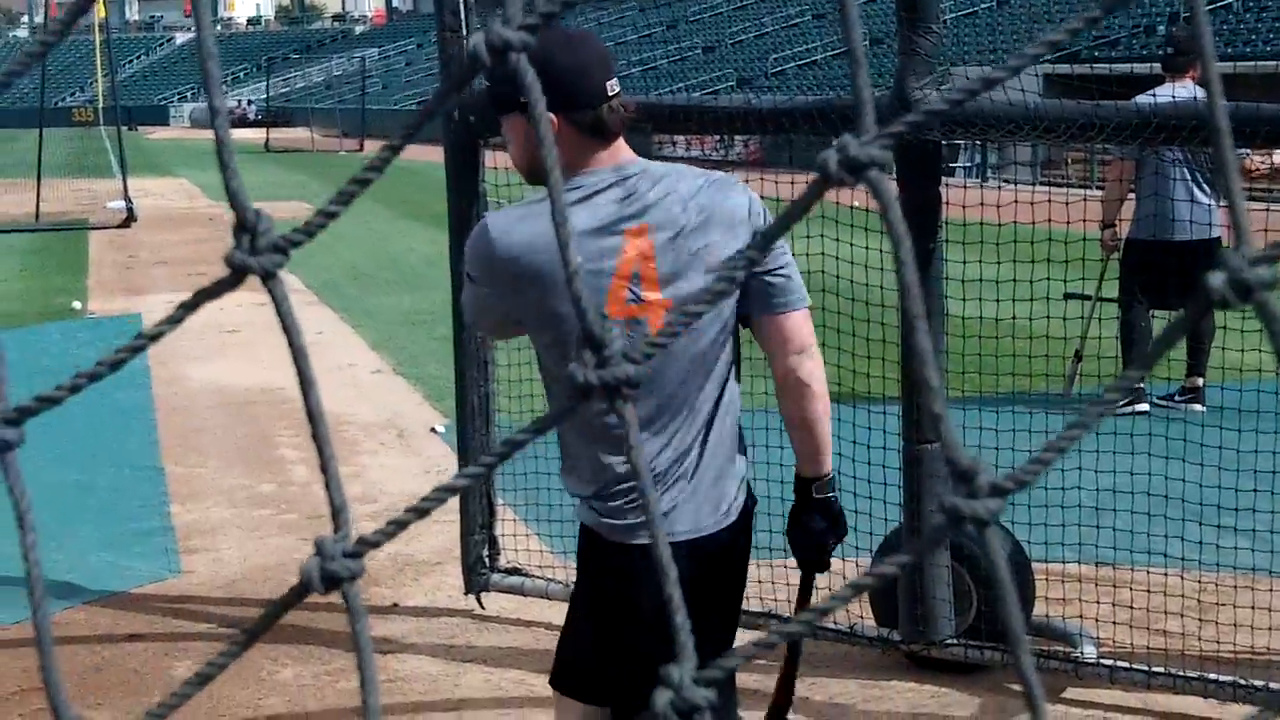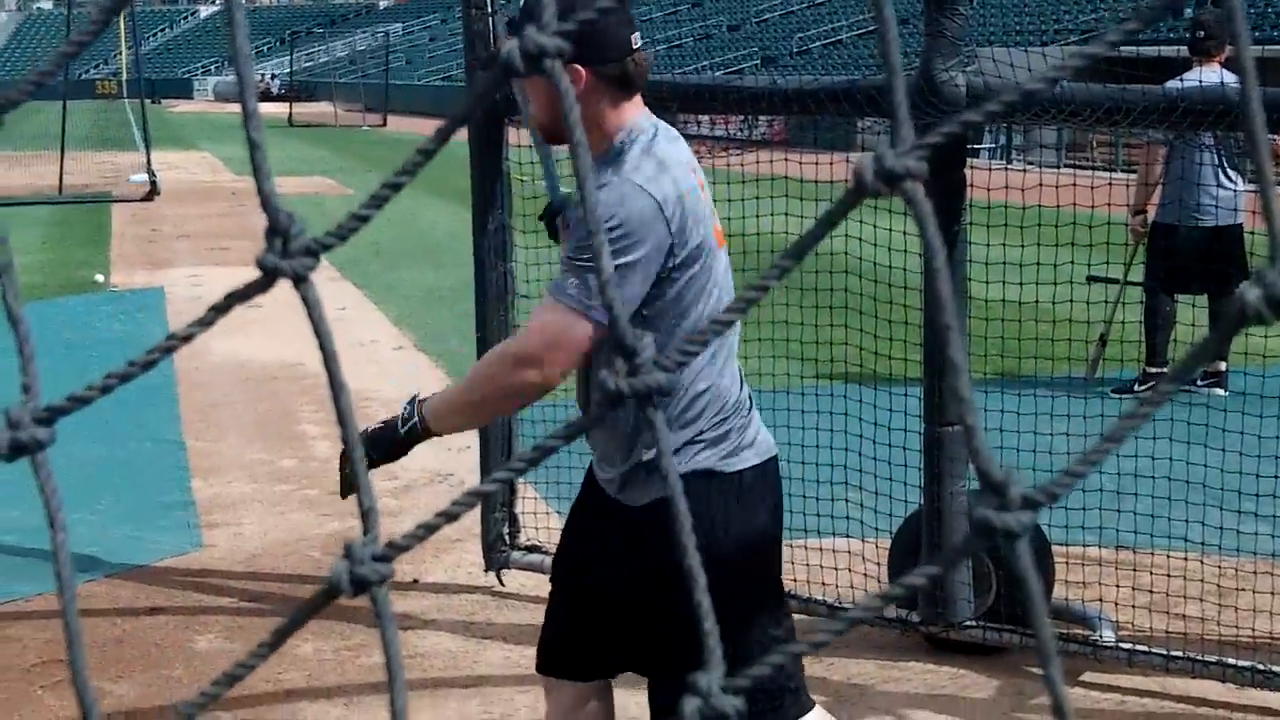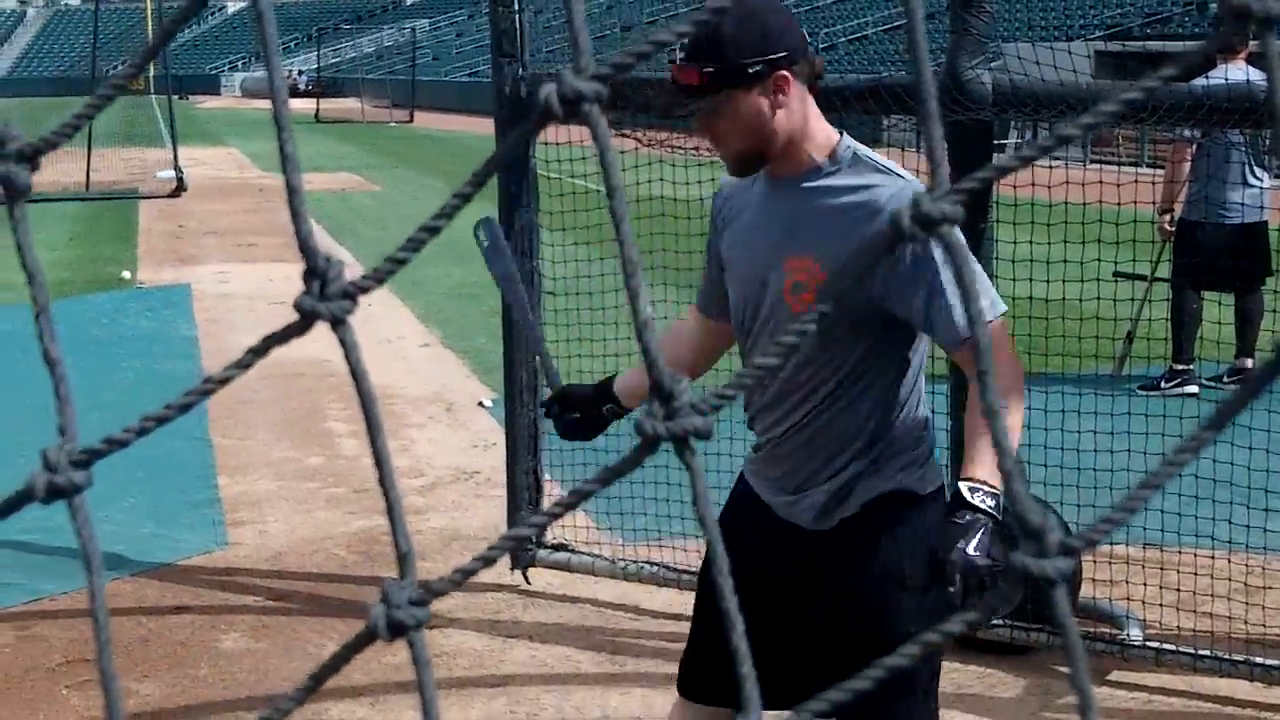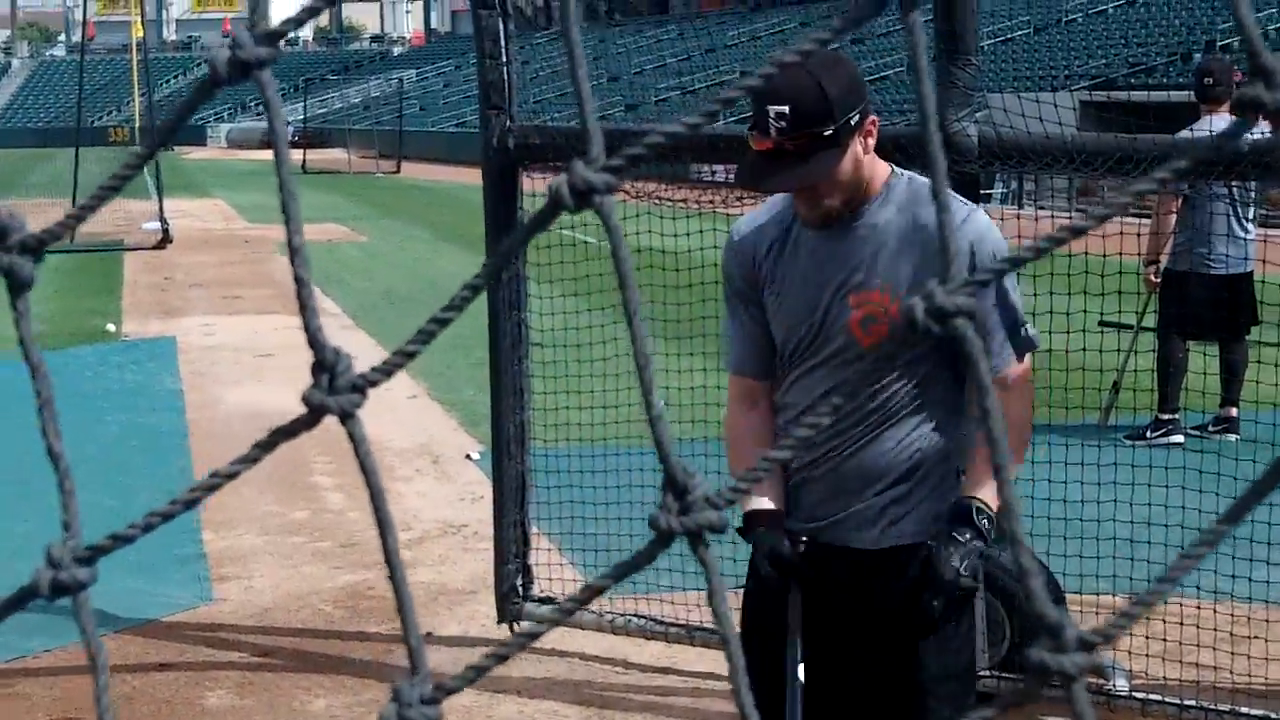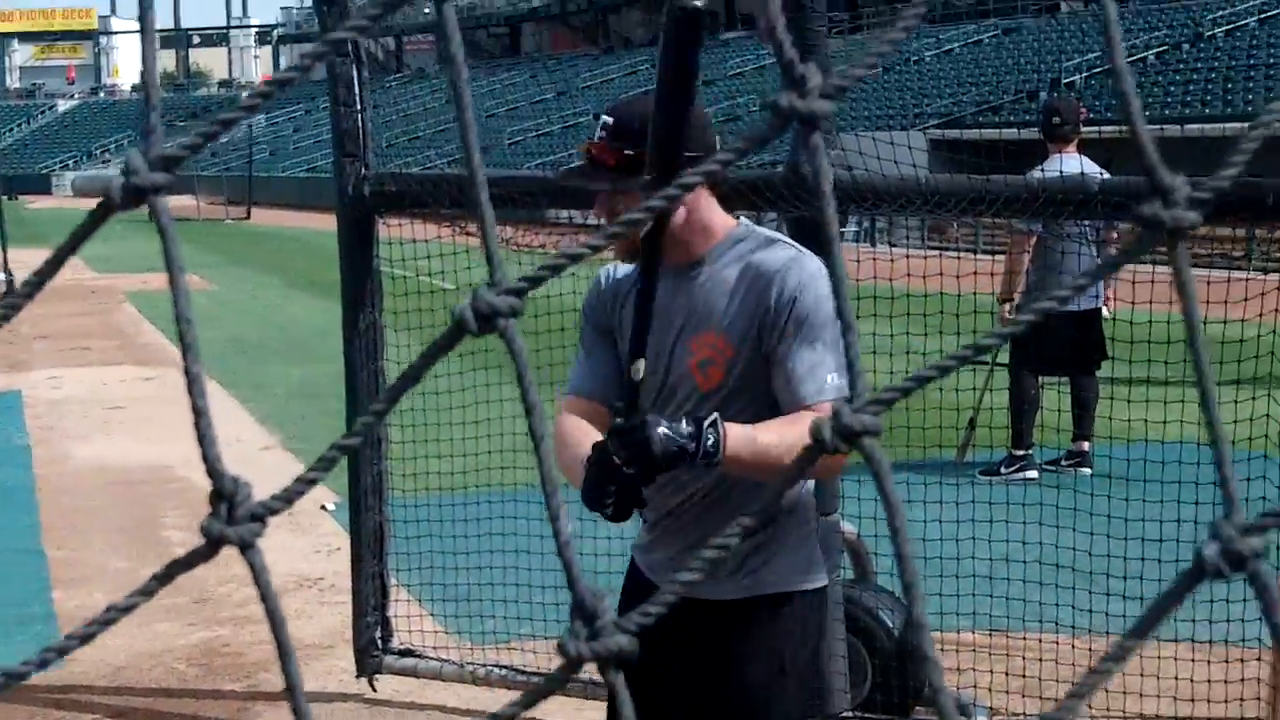
dt=0.4s
person 1, frame 1
left shoulder: (503, 242)
right shoulder: (732, 204)
left elbow: (488, 321)
right elbow: (797, 358)
right wrist: (818, 490)
left hip: (637, 529)
right hip: (715, 514)
person 1, frame 2
left shoulder: (630, 194)
right shoulder: (645, 151)
left elbow: (539, 362)
left wrist: (413, 422)
right wrist: (573, 219)
left hip: (706, 489)
right hip: (626, 479)
person 1, frame 3
left shoulder: (889, 206)
right shoulder: (739, 194)
left elbow: (995, 358)
left wrist: (977, 503)
right wrist: (615, 396)
left hip: (881, 515)
right hip: (768, 499)
person 1, frame 4
left shoulder: (957, 237)
right shoulder: (754, 242)
left elbow: (1013, 394)
right elbow: (749, 397)
left wrist: (972, 524)
right wrist: (762, 516)
left hip: (910, 551)
right hip: (792, 540)
person 1, frame 5
left shoulder: (788, 278)
right shoulder: (615, 287)
right elbow: (577, 418)
left wrist: (699, 441)
right wrist: (598, 464)
left hip: (763, 597)
right hip: (654, 581)
person 2, frame 1
left shoulder: (1140, 106)
left elbow: (1120, 172)
right elbow: (1243, 164)
left wrist: (1108, 223)
left hip: (1151, 228)
right hip: (1203, 225)
left knee: (1136, 304)
left ankle: (1134, 389)
right ankle: (1193, 387)
person 2, frame 2
left shoulder: (1173, 90)
right shoulder: (1243, 90)
left elbow: (1154, 156)
left wrist: (1138, 209)
left hip: (1179, 213)
right hip: (1227, 211)
left knee: (1160, 289)
right knee: (1224, 291)
left ankle: (1155, 372)
right ankle: (1217, 371)
person 2, frame 3
left shoulder: (1200, 88)
right shoulder: (1267, 86)
left elbow: (1182, 154)
right elbow: (1271, 144)
left wrist: (1165, 207)
left hip: (1206, 209)
right hip: (1253, 207)
left knee: (1186, 285)
right knee: (1249, 287)
left ankle: (1182, 370)
right ankle: (1243, 366)
person 2, frame 4
left shoulder: (1186, 139)
right shoulder: (1256, 136)
left elbow: (1169, 206)
left wrist: (1151, 258)
left hip: (1192, 259)
right hip: (1240, 257)
left knee: (1172, 335)
right knee: (1234, 337)
left ankle: (1168, 419)
right ankle: (1228, 416)
person 2, frame 5
left shoulder: (1037, 179)
right shoulder: (1101, 177)
left elbow: (1022, 246)
right elbow: (1111, 240)
left wrist: (1006, 297)
right wrist: (1104, 285)
left hip: (1044, 296)
right hip: (1088, 295)
left knee: (1024, 371)
right knee: (1083, 371)
left ankle: (1021, 455)
right ankle: (1081, 450)
